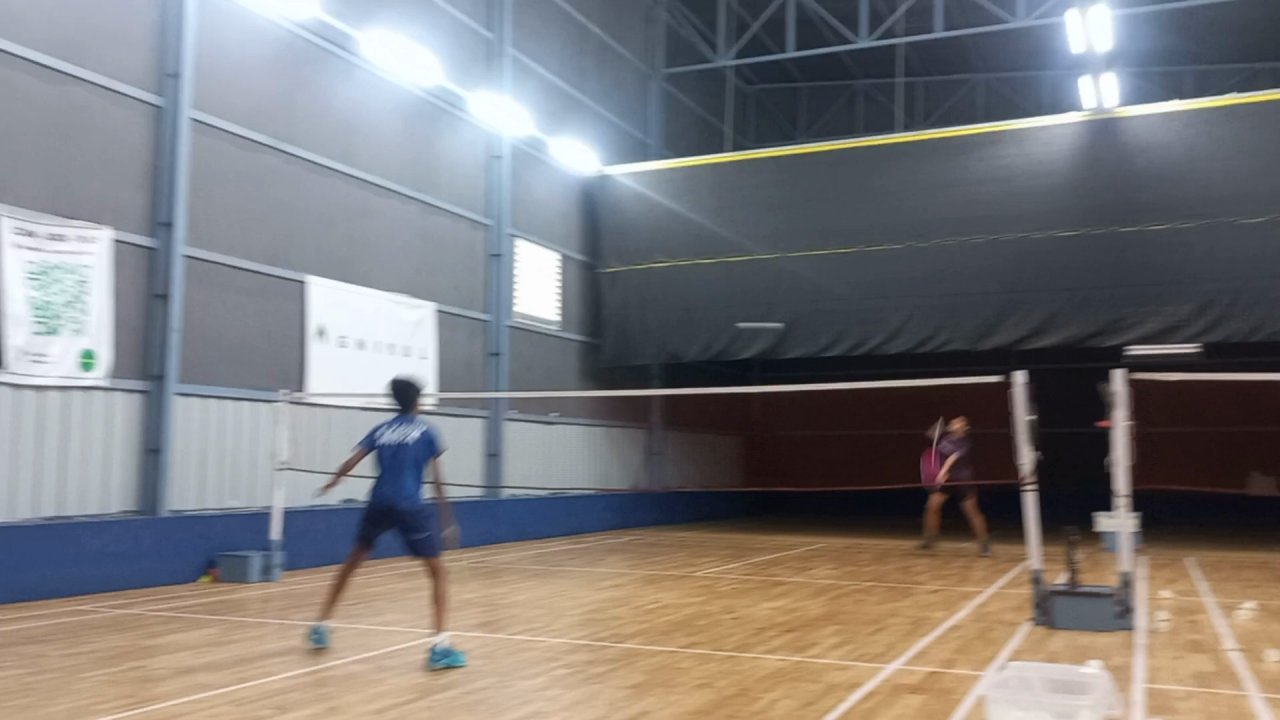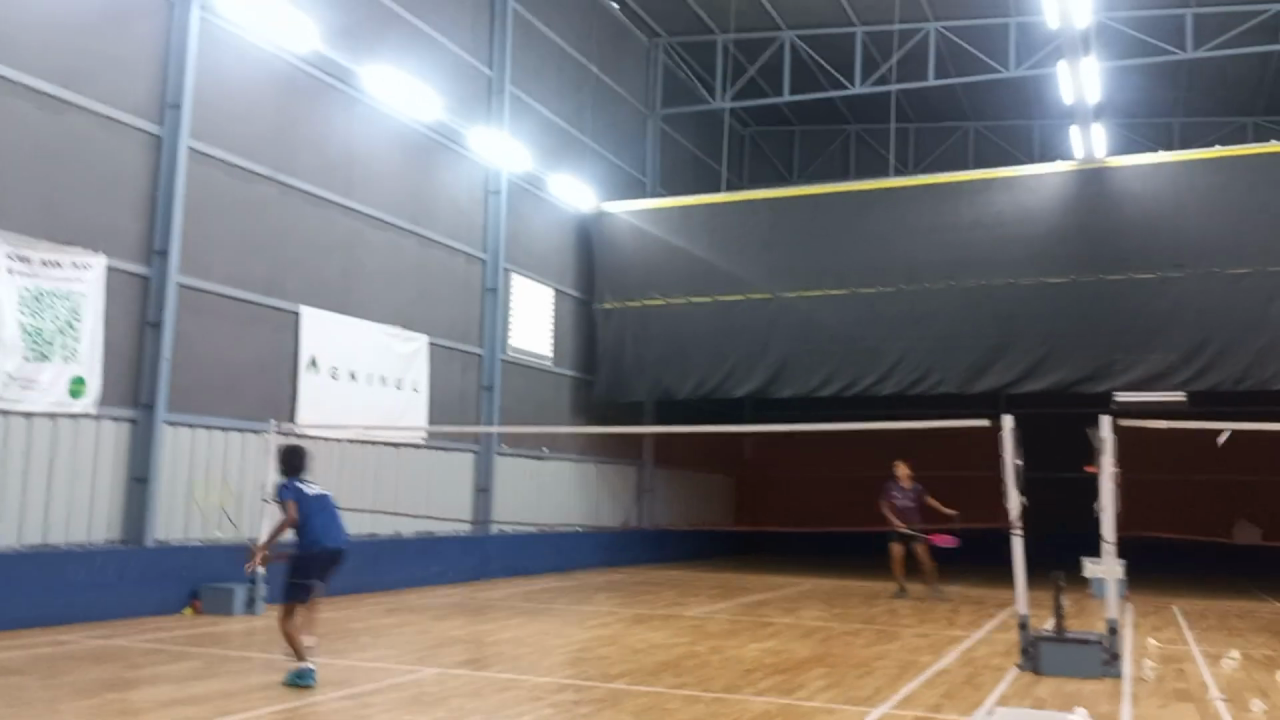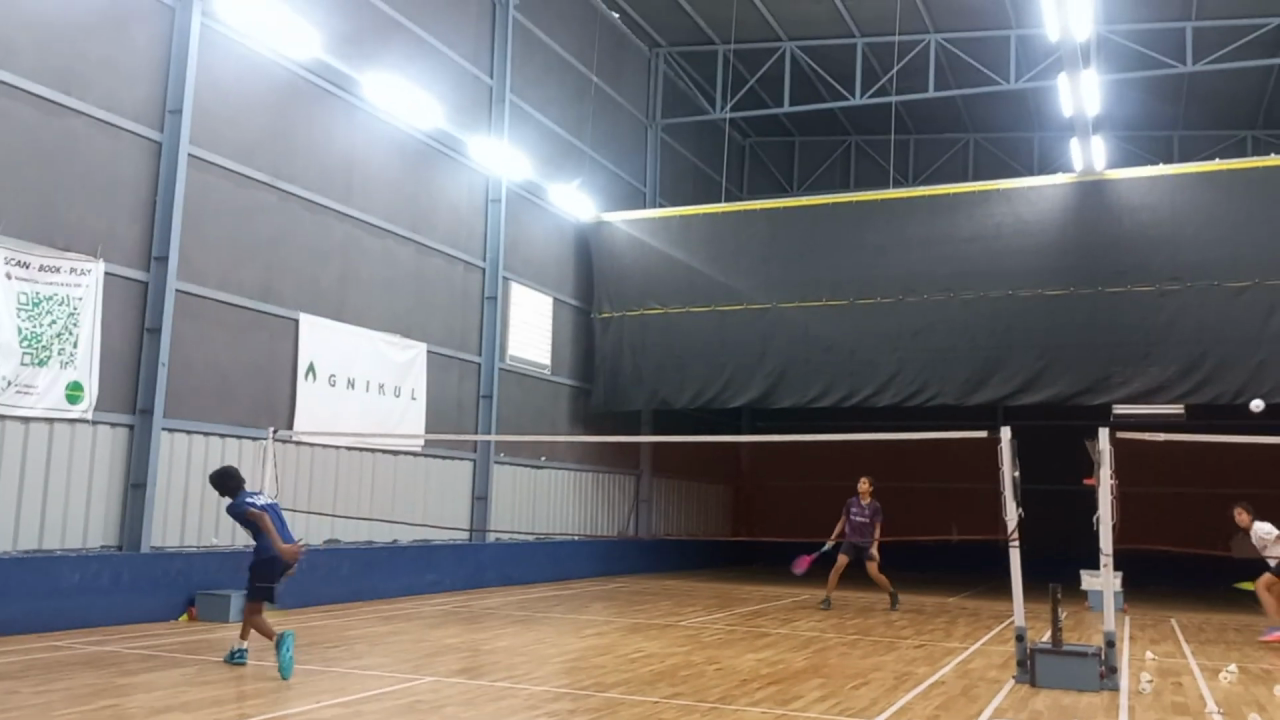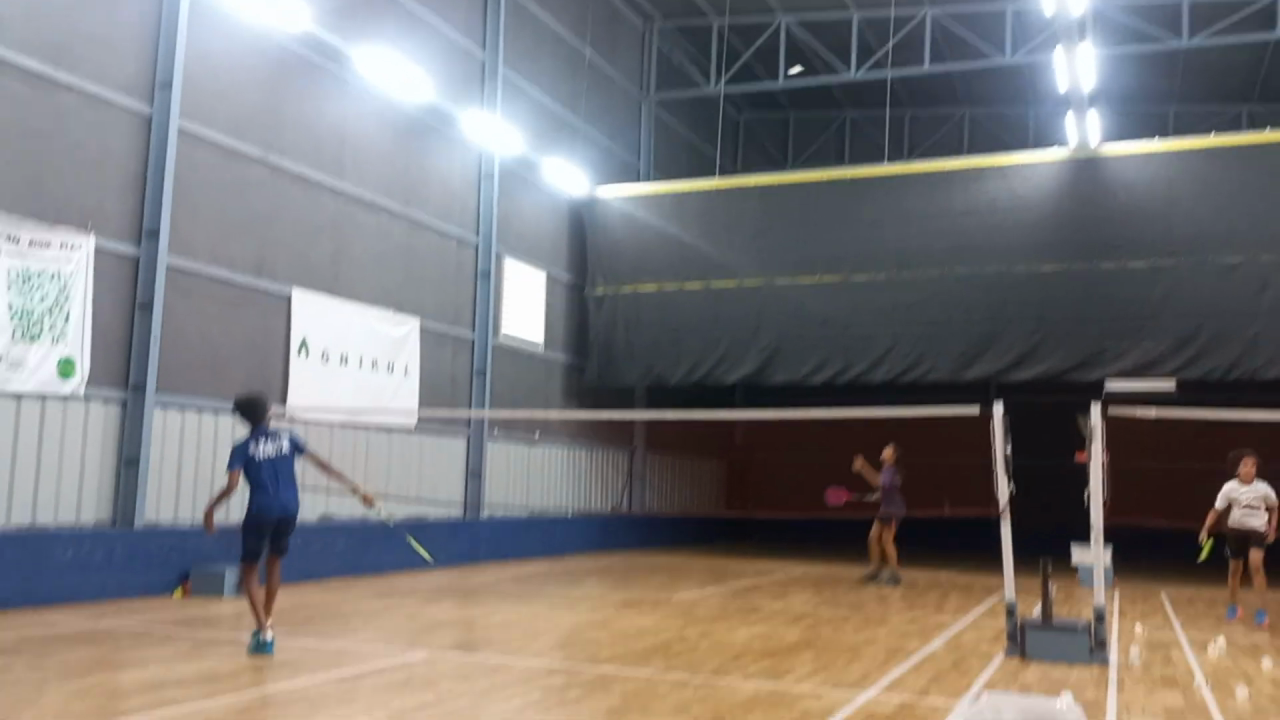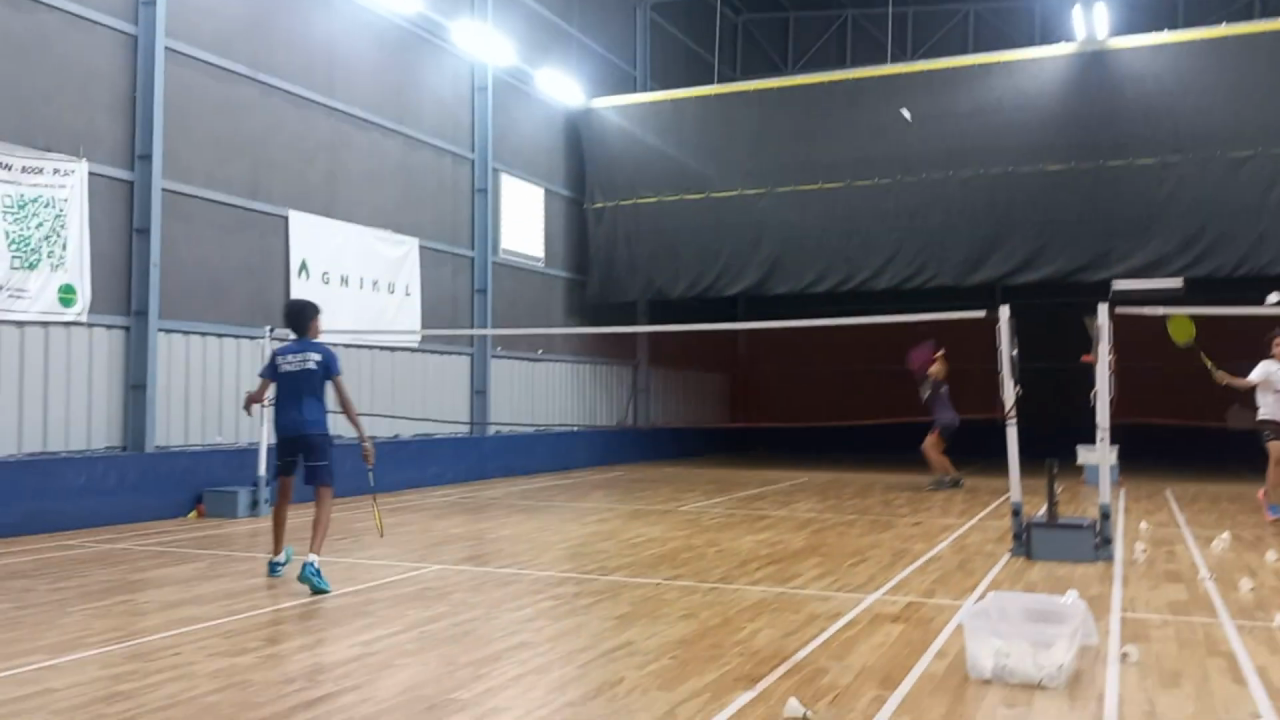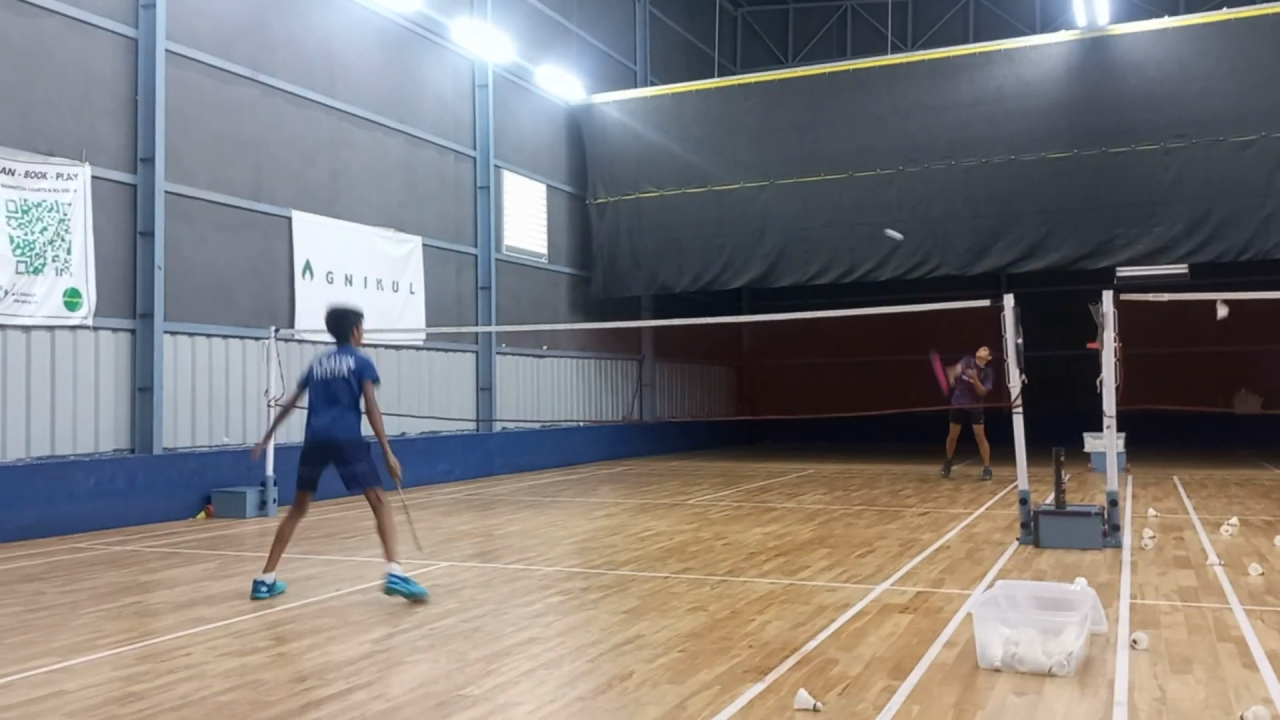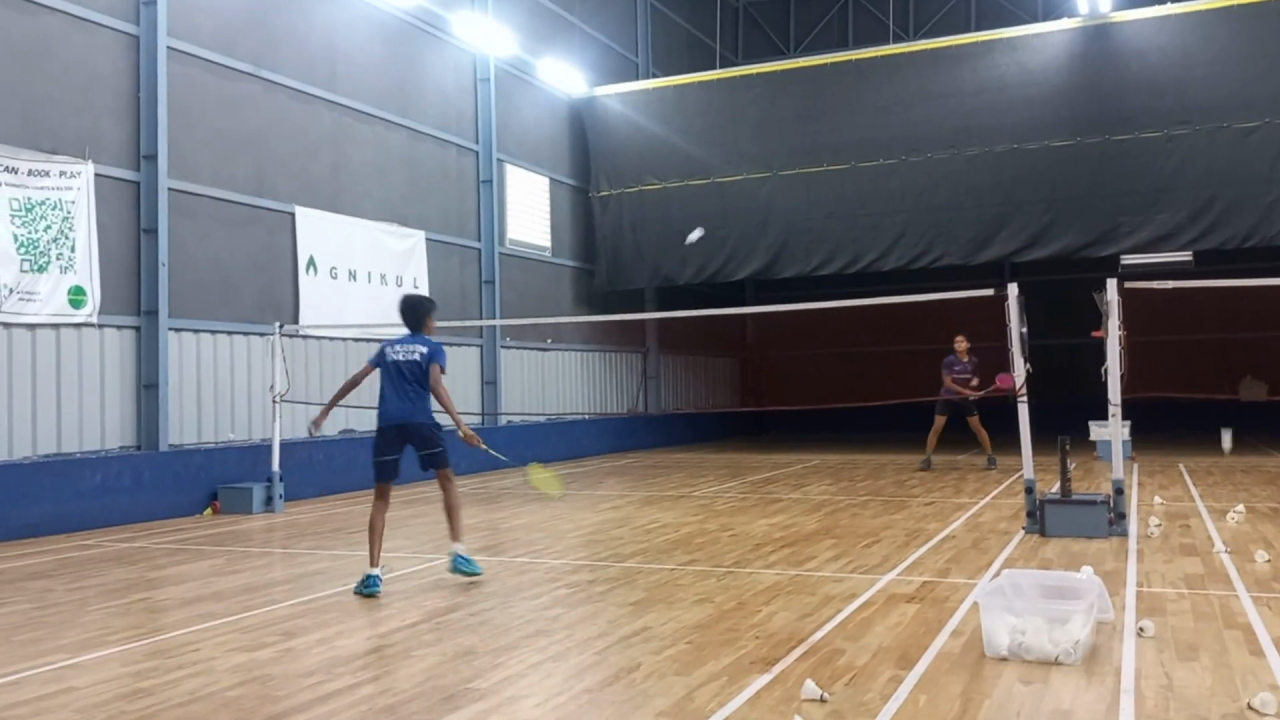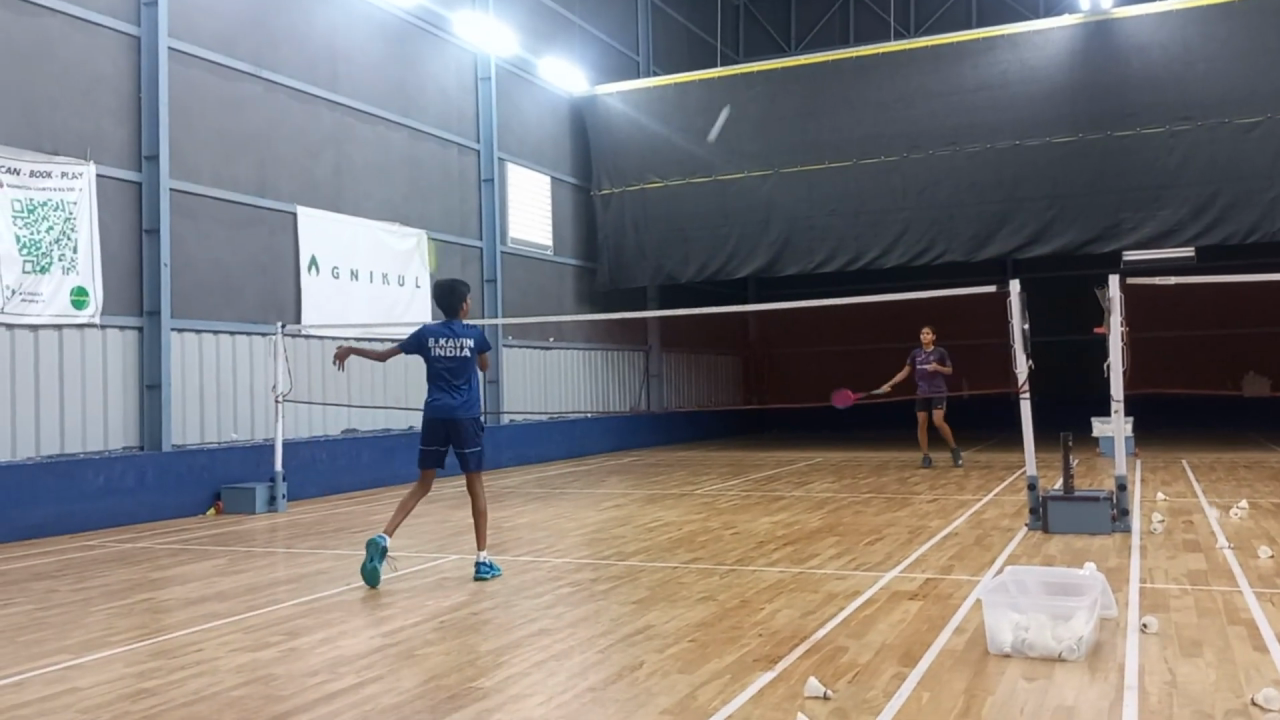
dt=0.5s
person 1, frame 1
left shoulder: (381, 430)
right shoulder: (425, 431)
left elbow: (351, 462)
right elbow: (437, 479)
left wrist: (333, 481)
right wrist: (448, 521)
left hip: (379, 504)
right hip: (409, 506)
left knee: (354, 561)
right knee: (438, 573)
left ankle: (323, 626)
right ankle: (439, 647)
person 1, frame 2
left shoulder: (286, 487)
right shoulder: (318, 489)
left elbow: (292, 517)
left wrist: (263, 547)
left hip: (314, 548)
right hip: (337, 546)
left knee: (287, 617)
right knee: (311, 590)
left ankle: (305, 667)
right ankle: (304, 641)
person 1, frame 3
left shoulder: (235, 506)
right shoulder: (261, 497)
left elbow: (261, 517)
left wrist: (279, 546)
left hip: (270, 554)
right hip: (286, 551)
left knee: (254, 614)
right knee: (253, 597)
left ankle: (280, 639)
right ankle: (240, 648)
person 1, frame 4
left shoulder: (242, 449)
right shoulder: (286, 438)
left elbow: (231, 486)
right elbow: (320, 464)
left wrist: (210, 509)
right wrist: (355, 488)
left hip: (261, 513)
right hip: (288, 511)
left knee: (250, 573)
right knee: (274, 564)
left ankle: (265, 634)
right ankle: (266, 622)
person 1, frame 5
left shoulder: (279, 355)
right shoulder: (324, 354)
left elbow: (258, 395)
right elbow: (344, 400)
left wrist: (248, 402)
right wrist: (363, 438)
left hip: (286, 431)
right hip: (315, 431)
left knee: (284, 493)
right knee: (324, 498)
left ankle: (277, 558)
right ankle: (310, 563)
person 1, frame 6
left shoulder: (318, 362)
right shoulder: (361, 361)
left elbow: (290, 405)
right elbow: (371, 408)
left wrist: (266, 438)
right wrist: (388, 453)
left hip: (315, 440)
right hip: (346, 439)
left knee: (298, 509)
right knee: (381, 505)
left ankle: (265, 579)
right ankle: (395, 574)
person 1, frame 7
left shoulder: (389, 347)
right shoulder: (432, 348)
left elbow: (356, 379)
right elbow: (435, 385)
left wrist: (325, 411)
right wrist: (460, 424)
left hip: (389, 424)
right hip: (421, 422)
left knee: (381, 498)
right knee: (447, 483)
left ankle: (373, 573)
right ankle: (458, 552)
person 1, frame 8
left shoulder: (426, 334)
right shoulder: (475, 334)
left elbow: (383, 355)
left wrist: (349, 350)
left hip: (434, 416)
right hip: (465, 417)
left knee: (422, 485)
right knee: (475, 485)
left ankle: (383, 538)
right ankle: (482, 560)
